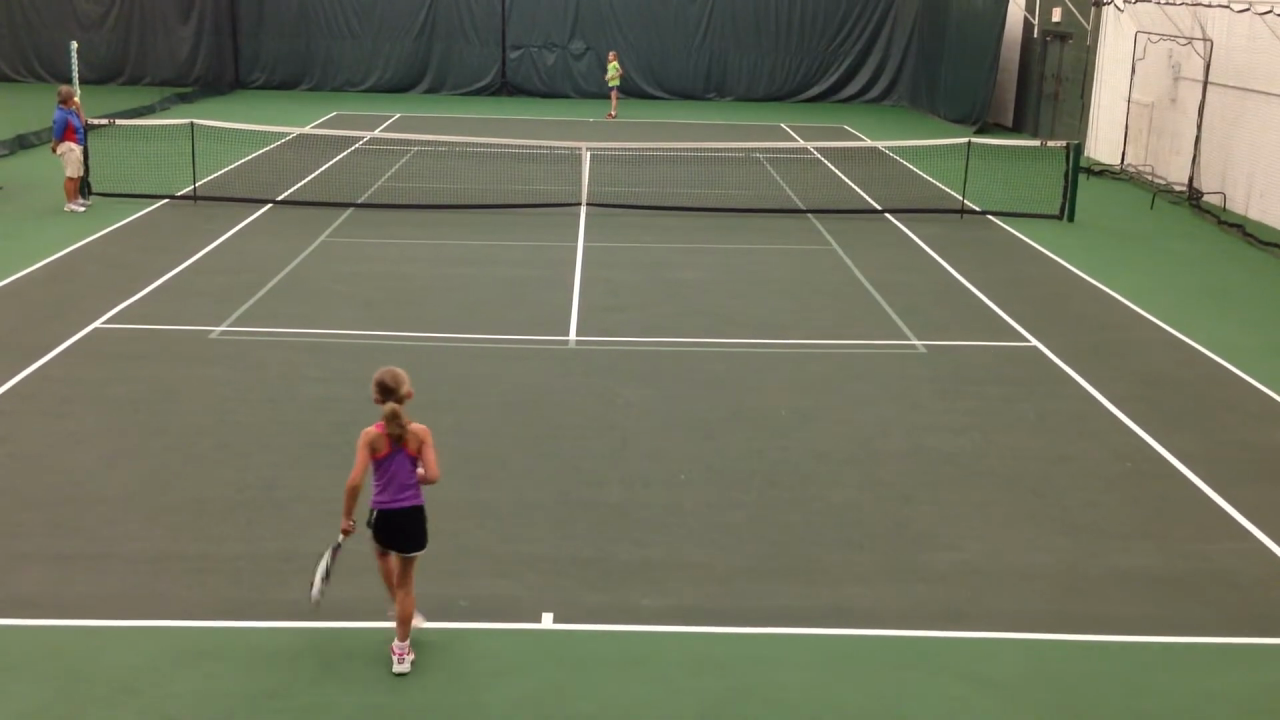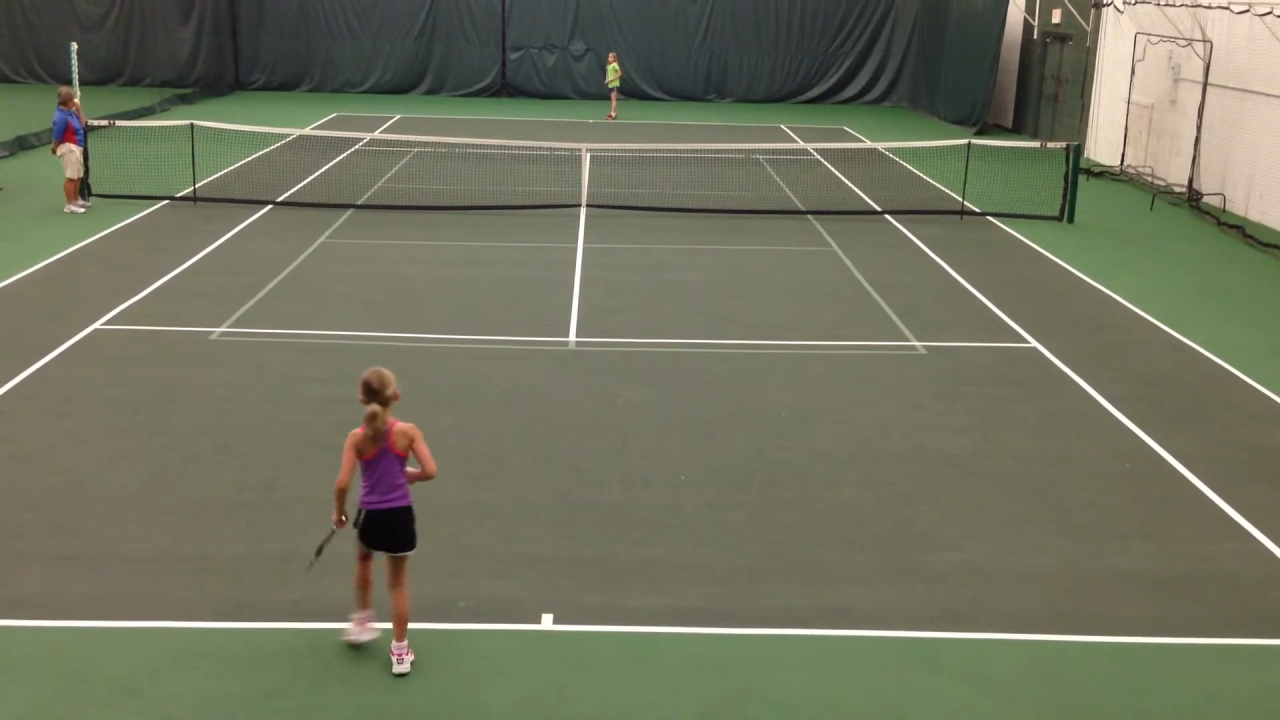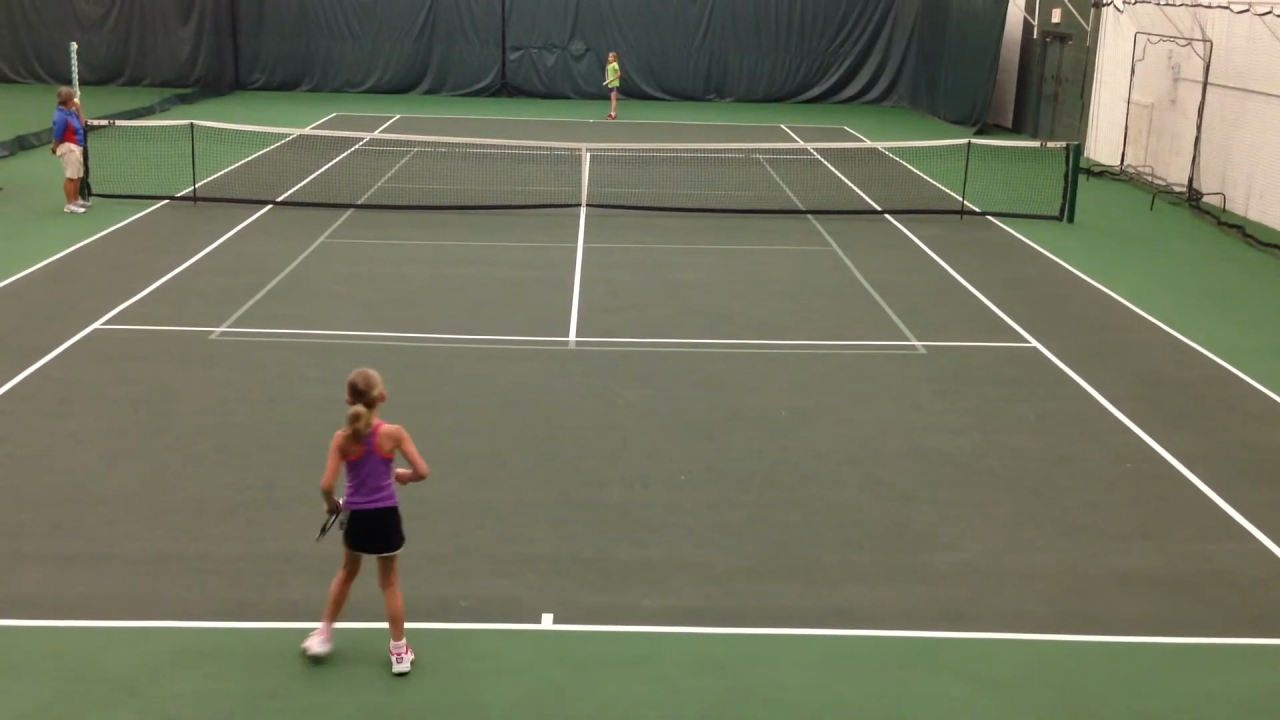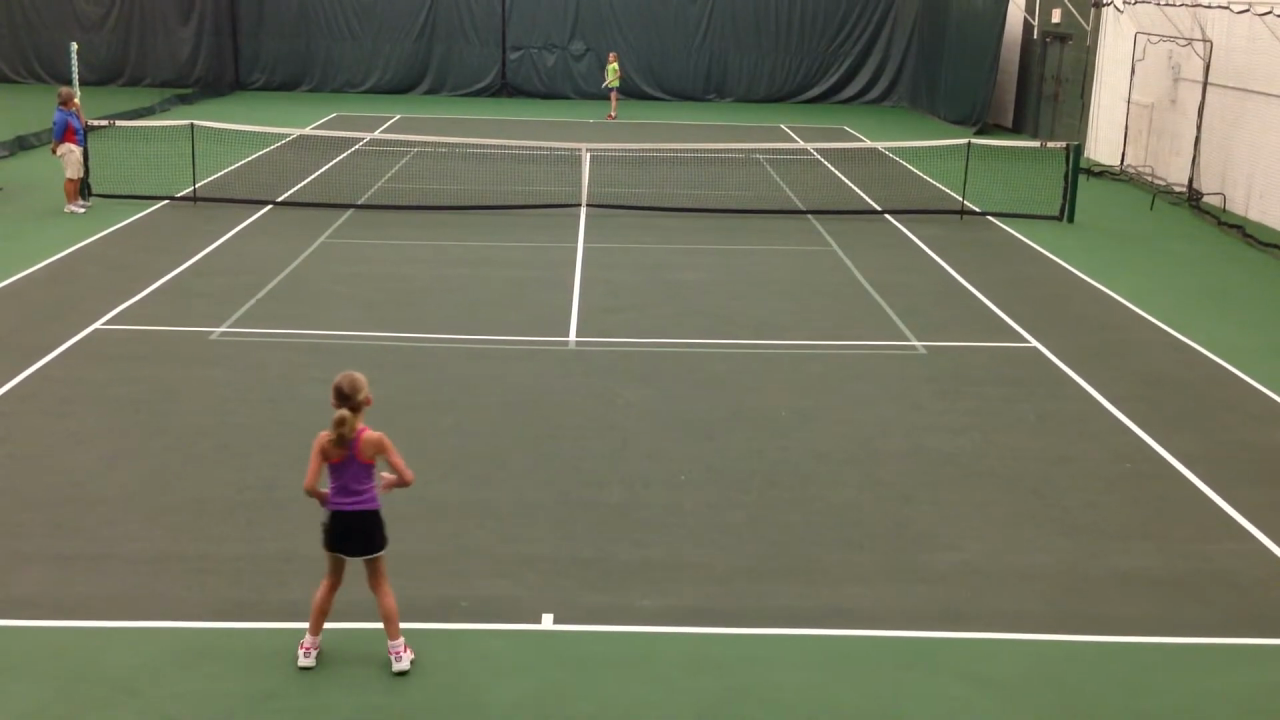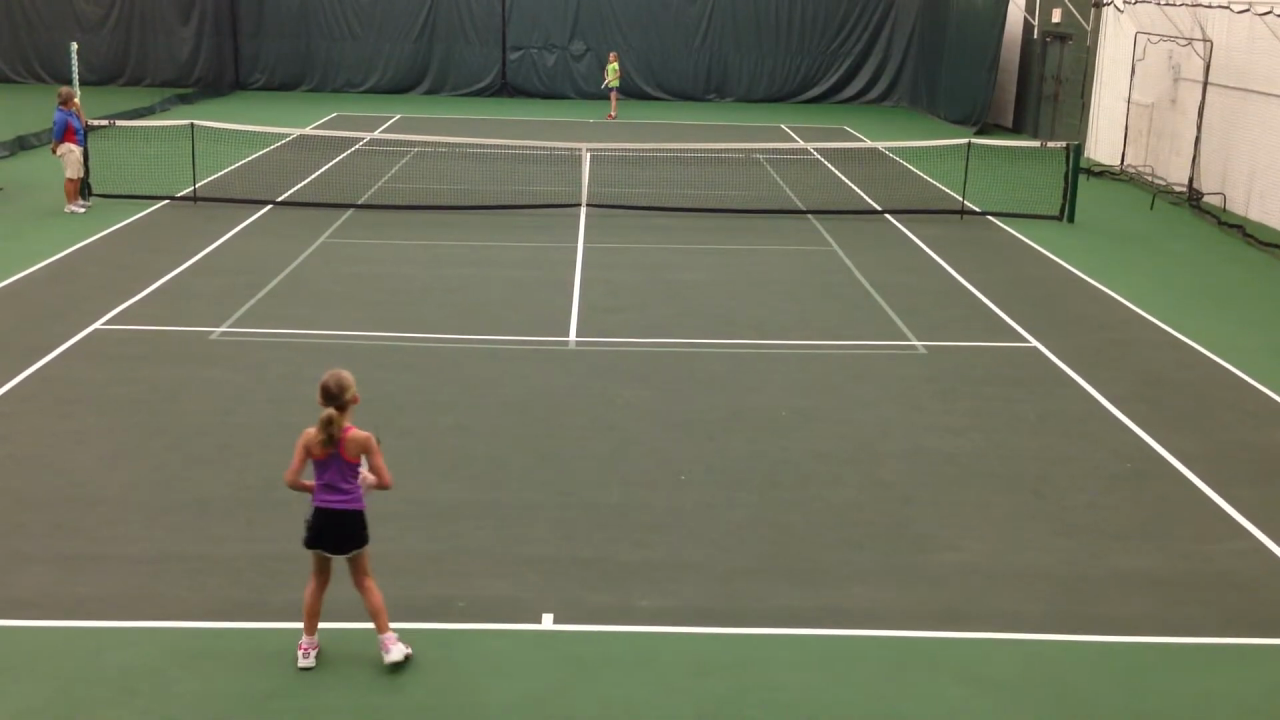
dt=0.1s
person 1, frame 1
left shoulder: (370, 435)
right shoulder: (419, 432)
left elbow: (354, 482)
right elbow: (432, 476)
left wrist: (347, 516)
right wrist: (414, 476)
left hip: (383, 514)
right hip: (412, 514)
left knee: (383, 554)
right knee: (404, 581)
left ankle: (407, 614)
right ankle: (401, 651)
person 1, frame 2
left shoulder: (357, 437)
right shoulder: (407, 431)
left elbow: (342, 483)
right elbow: (430, 471)
left wrist: (338, 512)
right wrist: (408, 475)
left hip: (371, 515)
right hip: (400, 514)
left knee: (364, 560)
right knee: (397, 581)
left ankle: (362, 623)
right ankle: (400, 651)
person 1, frame 3
left shoulder: (341, 438)
right shoulder: (393, 433)
left elbow: (327, 485)
right elbow: (422, 472)
left wrist: (332, 504)
right wrist: (401, 476)
left hip: (357, 517)
right hip: (386, 516)
left knee: (346, 573)
right knee: (389, 582)
left ankle: (322, 635)
right ankle: (400, 651)
person 1, frame 4
left shoulder: (324, 440)
right shoulder: (376, 439)
left elbow: (309, 487)
right elbow: (406, 478)
left wrist: (324, 497)
right wrist: (388, 482)
left hip: (338, 519)
right hip: (368, 519)
left knee: (331, 580)
right knee: (379, 584)
left ankle: (310, 646)
right ankle: (397, 650)
person 1, frame 5
left shoulder: (310, 437)
right shoulder: (362, 439)
left elbow: (291, 480)
right elbow: (386, 483)
right wrist: (368, 481)
left hip: (322, 518)
right hip: (351, 519)
left knee: (318, 580)
right knee: (364, 580)
left ankle: (308, 647)
right ankle: (389, 643)
